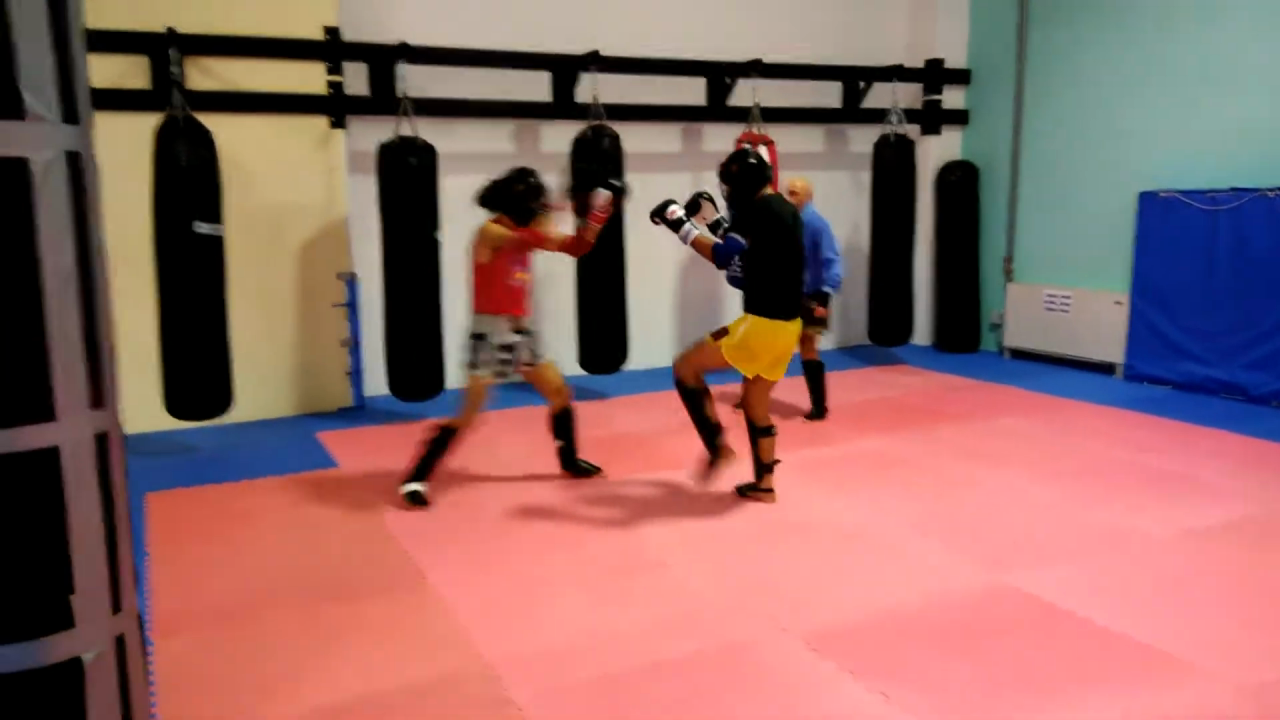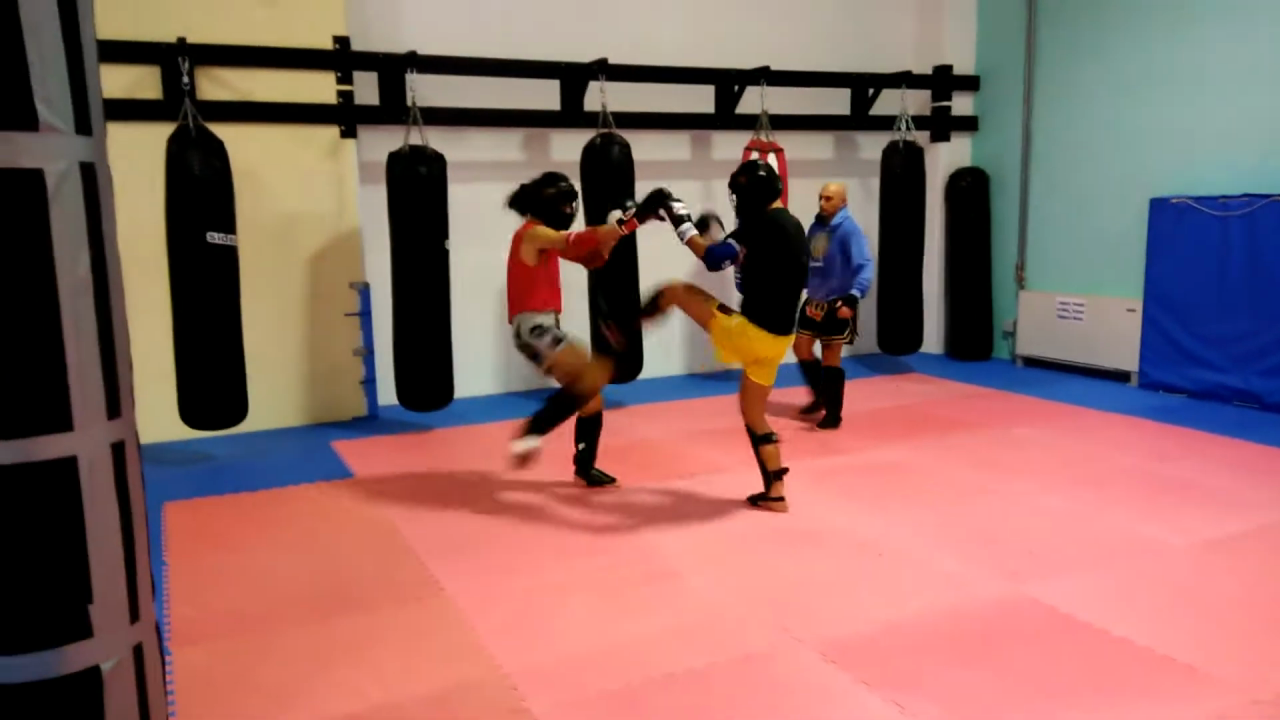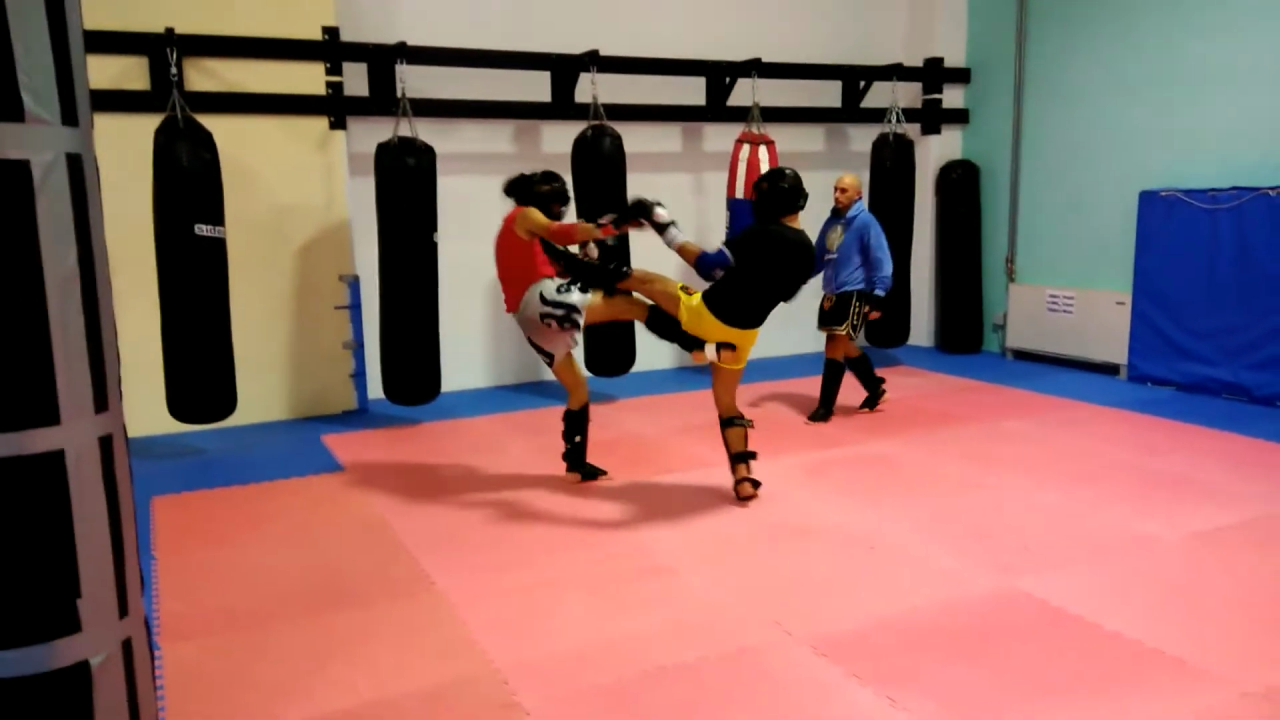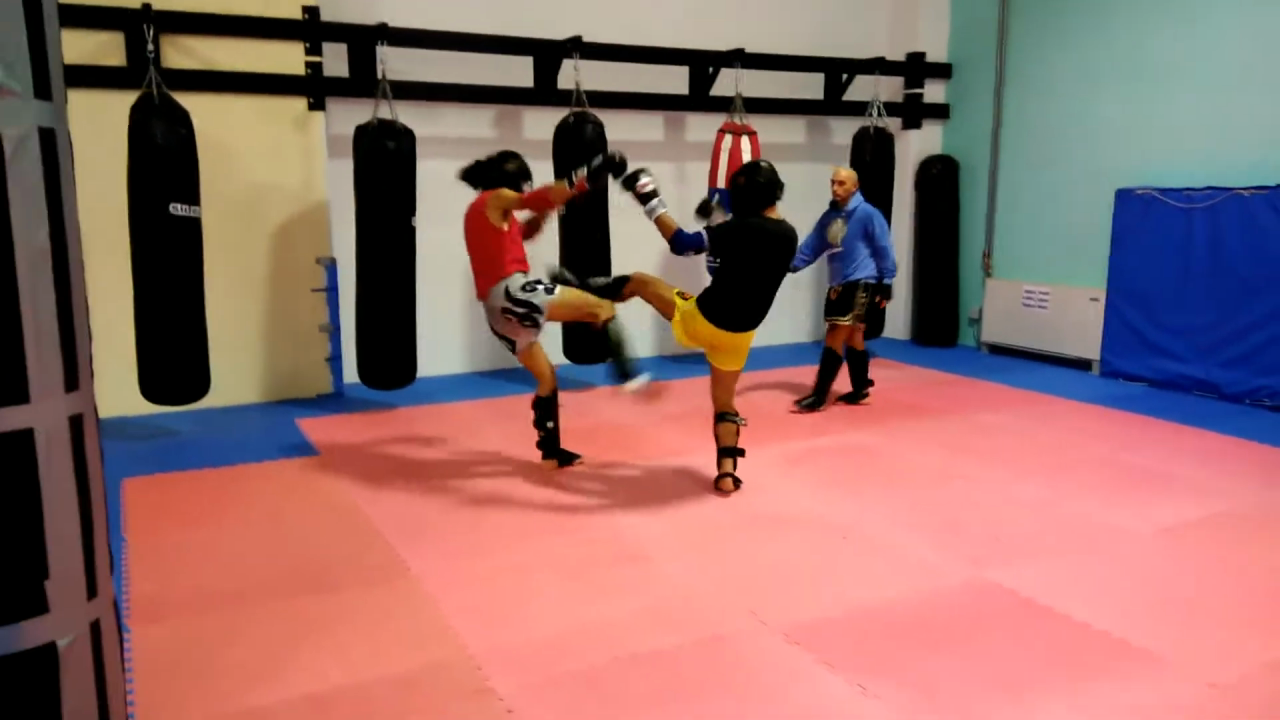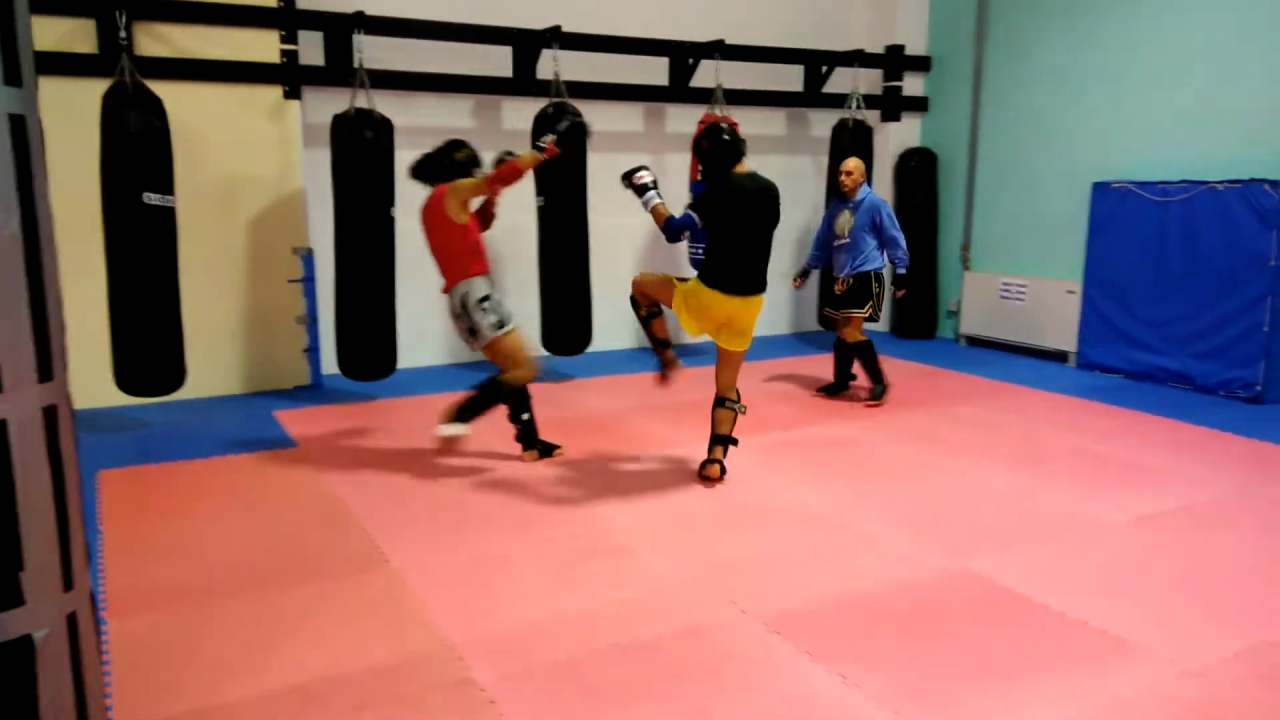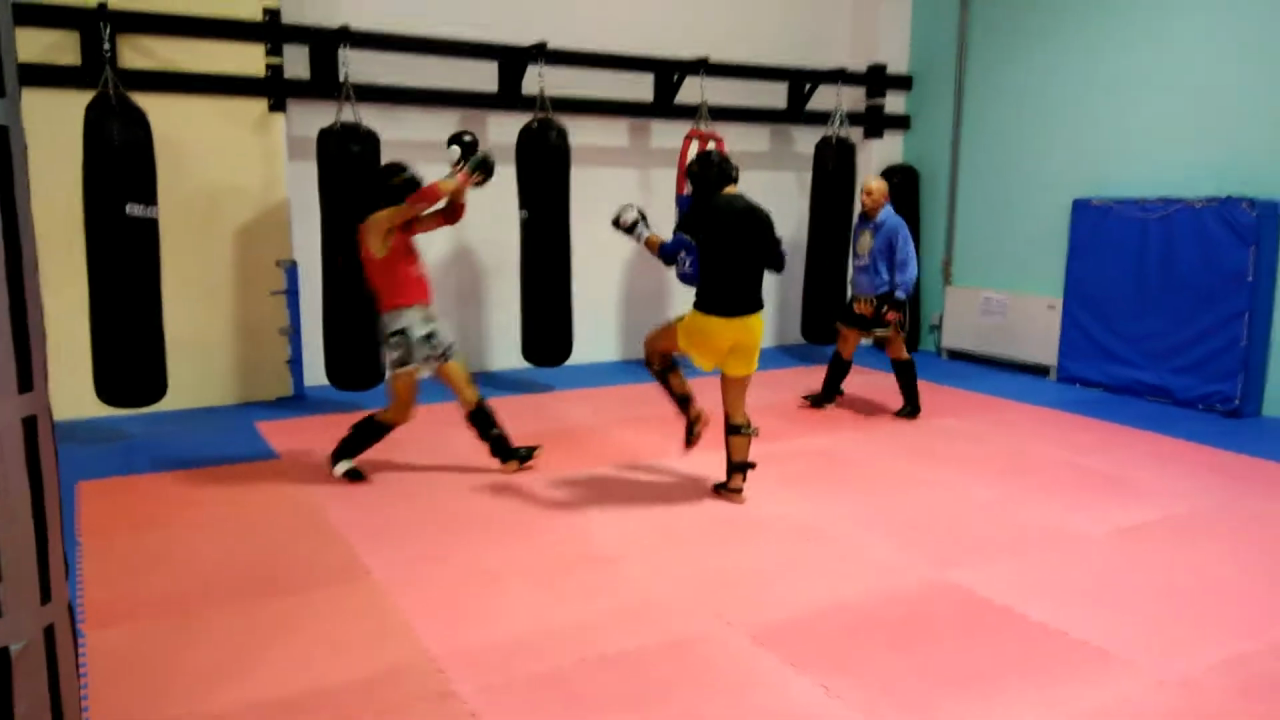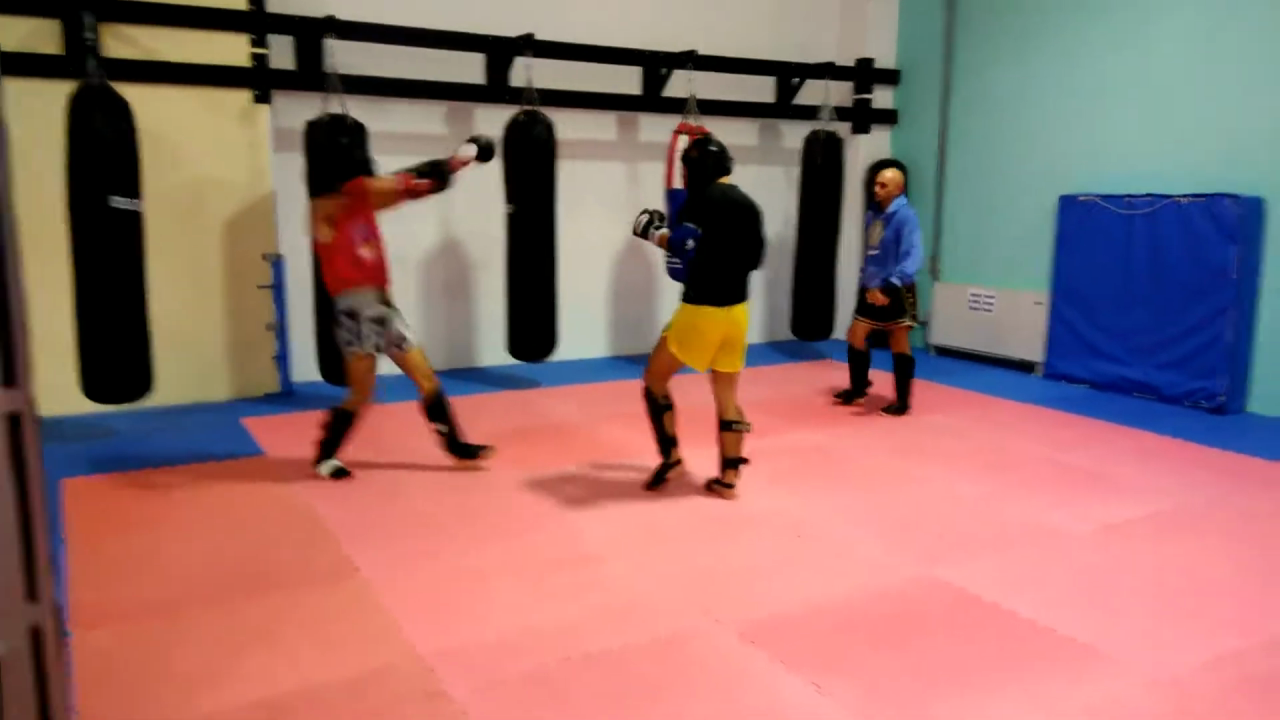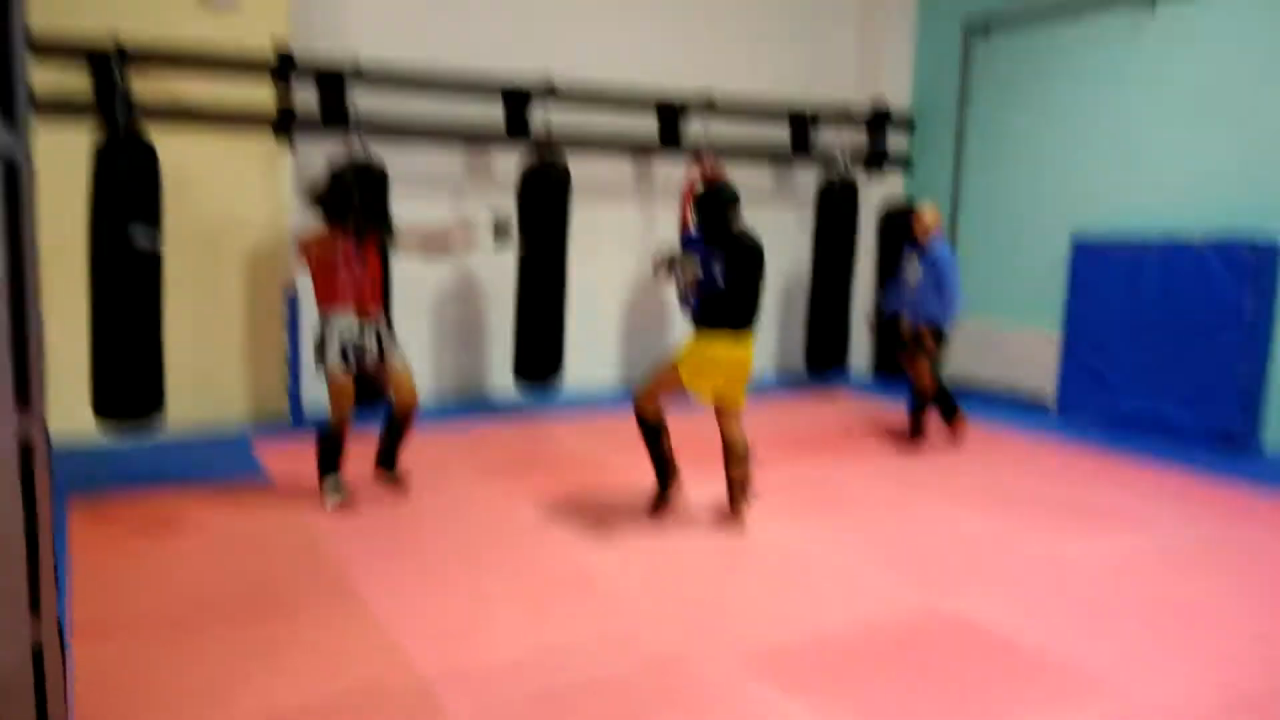
dt=0.2s
person 1, frame 1
left shoulder: (757, 208)
right shoulder: (786, 210)
left elbow: (722, 254)
left wrist: (682, 225)
left hip: (763, 323)
right hip: (787, 323)
left knee: (685, 368)
right knee: (755, 403)
left ankle: (717, 447)
right ankle: (764, 482)
person 1, frame 2
left shoulder: (763, 221)
right shoulder: (793, 226)
left elbow: (716, 259)
left wrist: (681, 222)
right wrist: (717, 235)
left hip: (748, 329)
right hip: (777, 337)
left knee: (675, 291)
right knee: (754, 413)
right ankle: (774, 492)
person 1, frame 3
left shoulder: (765, 235)
right shoulder: (805, 248)
left elbow: (709, 267)
left wrist: (666, 229)
left hip: (710, 314)
right hip: (742, 331)
left knee: (640, 279)
right knee: (727, 403)
right ankle: (744, 480)
person 1, frame 4
left shoulder: (744, 228)
right shoulder: (789, 236)
left elbow: (683, 244)
left wrist: (650, 201)
right wrist: (720, 228)
left hip: (703, 319)
right hip: (740, 333)
left knee: (638, 283)
right knee: (724, 400)
left ankle: (583, 289)
right ankle: (727, 473)
person 1, frame 5
left shoulder: (719, 190)
right shoulder: (769, 190)
left elbow: (674, 230)
left wrist: (648, 193)
left hip: (710, 294)
right hip: (750, 301)
left knee: (641, 285)
right knee: (727, 383)
left ankle: (666, 356)
right ankle: (714, 460)
person 1, frame 6
left shoulder: (705, 209)
right shoulder: (760, 215)
left elbow: (671, 254)
right elbow: (777, 263)
left wrist: (638, 228)
left hip: (710, 319)
right hip: (750, 322)
left knee: (654, 345)
right knee: (735, 406)
left ankle: (692, 411)
right ankle: (735, 482)
person 1, frame 7
left shoulder: (703, 198)
right shoulder: (749, 206)
left elbow: (679, 246)
left wrist: (652, 229)
left hip: (701, 311)
right hip: (736, 312)
left knee: (654, 378)
right knee: (727, 397)
left ankle: (670, 456)
right ankle: (728, 477)
person 1, frame 8
left shoulder: (722, 240)
right shoulder: (752, 245)
left elbow: (711, 282)
left wrist: (679, 268)
right wrist: (690, 268)
left hip: (714, 343)
right hip: (741, 345)
left knee: (646, 400)
right knee: (730, 423)
left ankle: (667, 479)
right ankle: (737, 502)
person 2, frame 1
left shoulder: (523, 232)
right shoulder: (490, 231)
left elbow: (575, 246)
right elbow: (535, 239)
left wrist: (599, 211)
left hip: (518, 331)
right hip: (491, 331)
left knee: (560, 393)
right knee: (467, 414)
left ankle: (570, 461)
right ankle: (416, 479)
person 2, frame 2
left shoulder: (545, 236)
right shoulder: (533, 233)
left elbow: (591, 259)
right elbow: (581, 242)
left wrist: (615, 226)
right wrist: (629, 220)
left hip: (548, 326)
right hip: (535, 325)
left knee: (593, 399)
right knee: (597, 372)
left ankle: (585, 468)
right ankle: (531, 434)
person 2, frame 3
left shoulder: (522, 232)
right shoulder: (524, 215)
left elbow: (557, 266)
right elbow: (560, 233)
left wrist: (589, 246)
right wrist: (612, 225)
left hip: (532, 320)
right hip: (545, 300)
left knee: (579, 391)
right knee: (635, 306)
left ankle: (576, 462)
right ankle: (701, 346)
person 2, frame 4
left shoulder: (482, 210)
right shoulder: (495, 198)
right elbow: (536, 198)
left wrist: (542, 213)
right wrist: (586, 178)
left hip: (496, 308)
right hip: (516, 291)
left knee: (546, 377)
right knee: (602, 310)
left ankle: (551, 450)
right ankle: (627, 376)
person 2, frame 5
left shoulder: (438, 205)
right shoulder: (454, 191)
left elbow: (480, 223)
right elbow: (504, 175)
left wrist: (493, 193)
right wrist: (551, 144)
left hip: (463, 296)
right hip: (474, 292)
left knee: (513, 369)
right knee: (523, 370)
left ankle: (530, 441)
right ankle: (455, 420)
person 2, frame 6
left shoulder: (400, 226)
right shoulder: (376, 224)
left elbow: (451, 213)
right elbow: (426, 197)
left wrist: (460, 178)
right wrist: (469, 173)
left hip: (420, 322)
right hip: (404, 325)
left knee: (466, 391)
right knee: (400, 412)
left ankle: (505, 452)
right ankle: (342, 457)
person 2, frame 7
left shoulder: (365, 205)
right shoulder: (323, 210)
left elbow: (414, 188)
right elbow: (361, 189)
left wrist: (464, 158)
right wrist: (412, 177)
left hip: (382, 305)
right hip: (355, 307)
left knee: (426, 377)
right knee: (361, 396)
left ankle: (455, 444)
right ankle: (325, 456)
person 2, frame 8
left shoulder: (366, 235)
right shoulder: (320, 242)
right elbow: (314, 254)
right wrist: (348, 238)
left hip: (374, 326)
right hip: (340, 328)
left knee: (407, 397)
right knee: (342, 414)
left ankle: (386, 463)
right ankle: (331, 482)
person 3, frame 1
left shoulder: (816, 225)
left elbow: (831, 262)
left wrist: (825, 294)
left hip: (809, 298)
left knee: (807, 351)
left ankle: (819, 405)
person 3, frame 2
left shoulder: (849, 229)
right shoulder: (815, 227)
left elbow: (864, 267)
left wrist: (852, 298)
left hip: (838, 304)
right hip: (814, 302)
left knee: (831, 358)
right knee: (801, 348)
left ankle: (833, 413)
right ankle: (821, 395)
person 3, frame 3
left shoulder: (866, 223)
right shoulder: (831, 222)
left elbow: (881, 262)
right elbow: (818, 256)
left wrist: (877, 297)
left hip: (853, 295)
right hip: (831, 295)
left knee: (835, 350)
right knee: (848, 349)
left ankle: (825, 407)
right ankle: (875, 389)
person 3, frame 4
left shoulder: (868, 214)
right shoulder: (828, 216)
left elbow: (884, 250)
right elbow: (810, 248)
left wrist: (886, 284)
right wrist: (788, 266)
left hip: (859, 285)
right hip: (838, 286)
left knee: (834, 339)
right knee: (853, 340)
left ankle: (818, 395)
right ankle: (859, 389)
person 3, frame 5
left shoulder: (875, 205)
right shoulder: (836, 207)
left elbow: (894, 240)
right elbow: (823, 242)
left wrist: (901, 272)
right wrist: (807, 269)
left hip: (865, 277)
right hip: (841, 279)
left knee: (851, 332)
right knee: (843, 332)
left ankle: (879, 383)
right ankle: (840, 381)
person 3, frame 6
left shoulder: (895, 226)
right shoulder: (860, 225)
left elbow: (907, 264)
left wrist: (898, 299)
left hip: (884, 299)
right hip: (860, 298)
left knee: (895, 351)
right knee: (844, 347)
left ankle: (911, 403)
right ankle: (827, 393)
person 3, frame 7
left shoulder: (906, 217)
right shoulder: (872, 215)
left elbow: (911, 257)
left wrist: (892, 286)
right wrist: (863, 282)
left hip: (895, 292)
right hip: (871, 290)
left knee: (899, 345)
right knee: (855, 336)
left ankle: (902, 400)
right ankle: (858, 388)
person 3, frame 8
left shoulder: (941, 257)
right shoulder: (912, 251)
left elbow: (951, 296)
right elbow: (901, 287)
left wrist: (938, 329)
right wrist: (886, 310)
left hip: (929, 328)
right hip: (910, 326)
left knee: (923, 377)
right knee: (922, 378)
left ankle: (915, 429)
right ankle: (952, 416)
